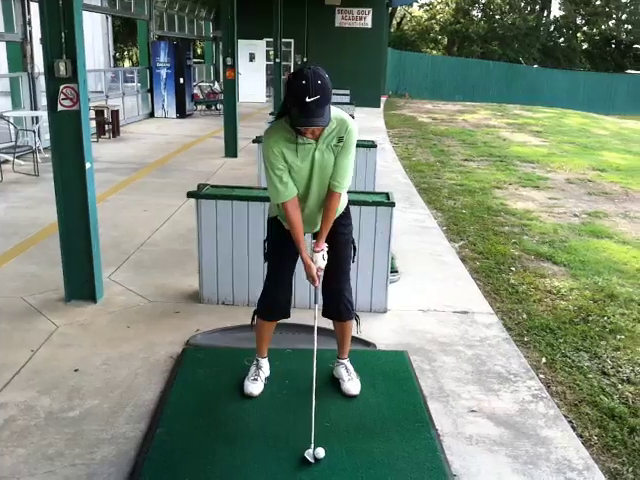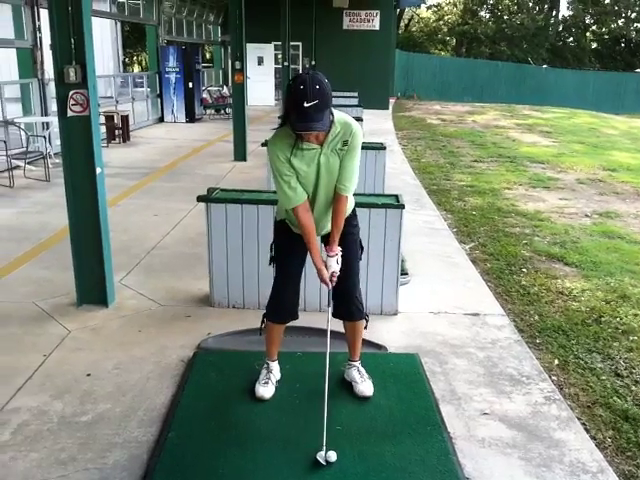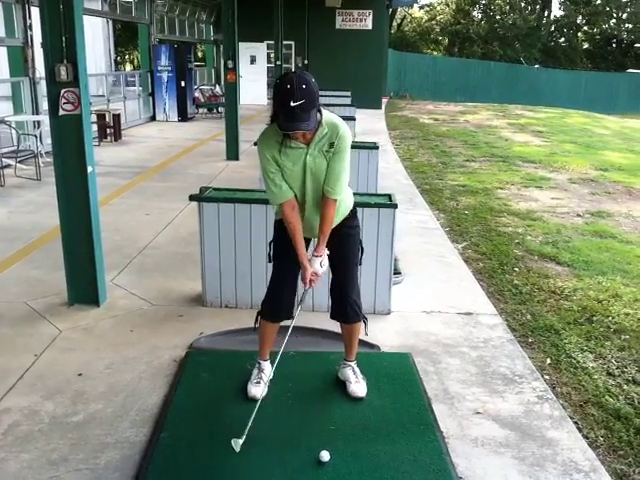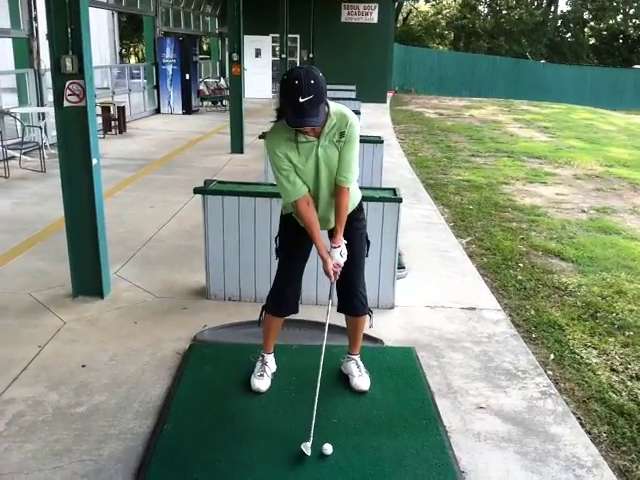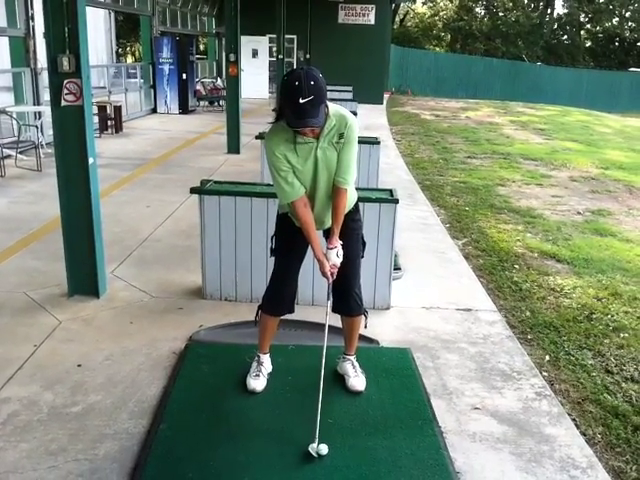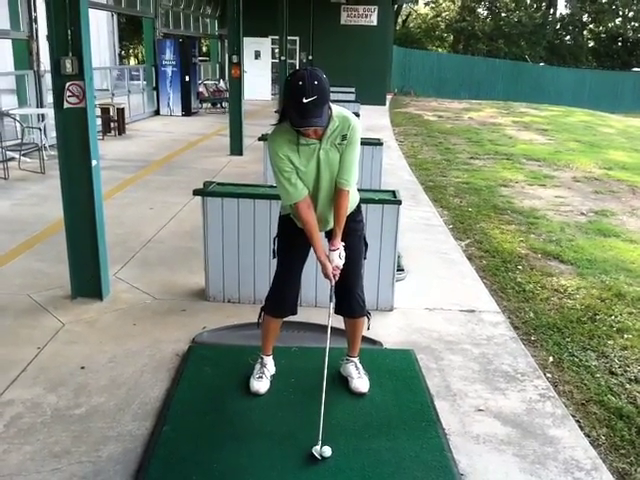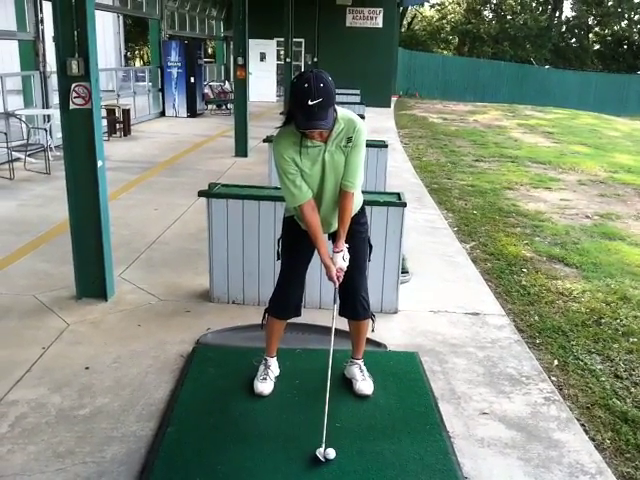
dt=0.7s
person 1, frame 1
left shoulder: (345, 128)
right shoulder: (274, 138)
left elbow: (336, 190)
right elbow: (288, 201)
left wrist: (322, 242)
right wrist: (304, 255)
left hip: (334, 217)
right hip: (286, 220)
left knee: (341, 293)
right knee: (275, 291)
left ankle: (343, 362)
right ankle: (260, 362)
person 1, frame 2
left shoulder: (350, 131)
right shoulder: (279, 145)
left elbow: (342, 193)
right elbow: (299, 207)
left wrist: (333, 247)
right wrist: (317, 260)
left hip: (340, 219)
right hip: (292, 224)
left knee: (350, 293)
right knee: (283, 294)
left ankle: (354, 365)
right ankle: (271, 366)
person 1, frame 3
left shoulder: (338, 132)
right shoulder: (268, 143)
left elbow: (331, 197)
right elbow: (287, 204)
left wrist: (321, 249)
right wrist: (303, 260)
left hip: (340, 219)
right hip: (291, 222)
left knee: (348, 294)
right knee: (278, 293)
left ankle: (349, 365)
right ankle: (263, 364)
person 1, frame 4
left shoulder: (346, 122)
right shoulder: (277, 140)
left elbow: (344, 185)
right elbow: (301, 200)
left wrist: (338, 239)
right wrist: (323, 253)
left hip: (346, 211)
right hip: (299, 217)
left knee: (354, 288)
right knee: (284, 287)
left ankle: (353, 358)
right ankle: (267, 358)
person 1, frame 5
left shoulder: (345, 124)
right shoulder: (276, 140)
left elbow: (342, 185)
right elbow: (298, 201)
left wrist: (335, 239)
right wrist: (319, 253)
left hip: (343, 213)
right hip: (295, 218)
left knee: (350, 289)
right knee: (280, 287)
left ankle: (349, 359)
right ankle: (262, 358)
person 1, frame 6
left shoulder: (348, 125)
right shoulder: (279, 141)
left elbow: (344, 187)
right elbow: (301, 202)
left wrist: (336, 242)
right wrist: (321, 255)
left hip: (345, 214)
right hip: (297, 219)
left knee: (352, 291)
right knee: (282, 289)
left ankle: (352, 361)
right ankle: (266, 360)
person 1, frame 7
left shoulder: (353, 128)
right shoulder: (284, 144)
left elbow: (349, 190)
right elbow: (305, 205)
left wrist: (341, 245)
right wrist: (325, 257)
left hip: (350, 217)
right hip: (301, 221)
left knee: (357, 293)
right knee: (286, 291)
left ankle: (356, 363)
right ankle: (269, 362)
